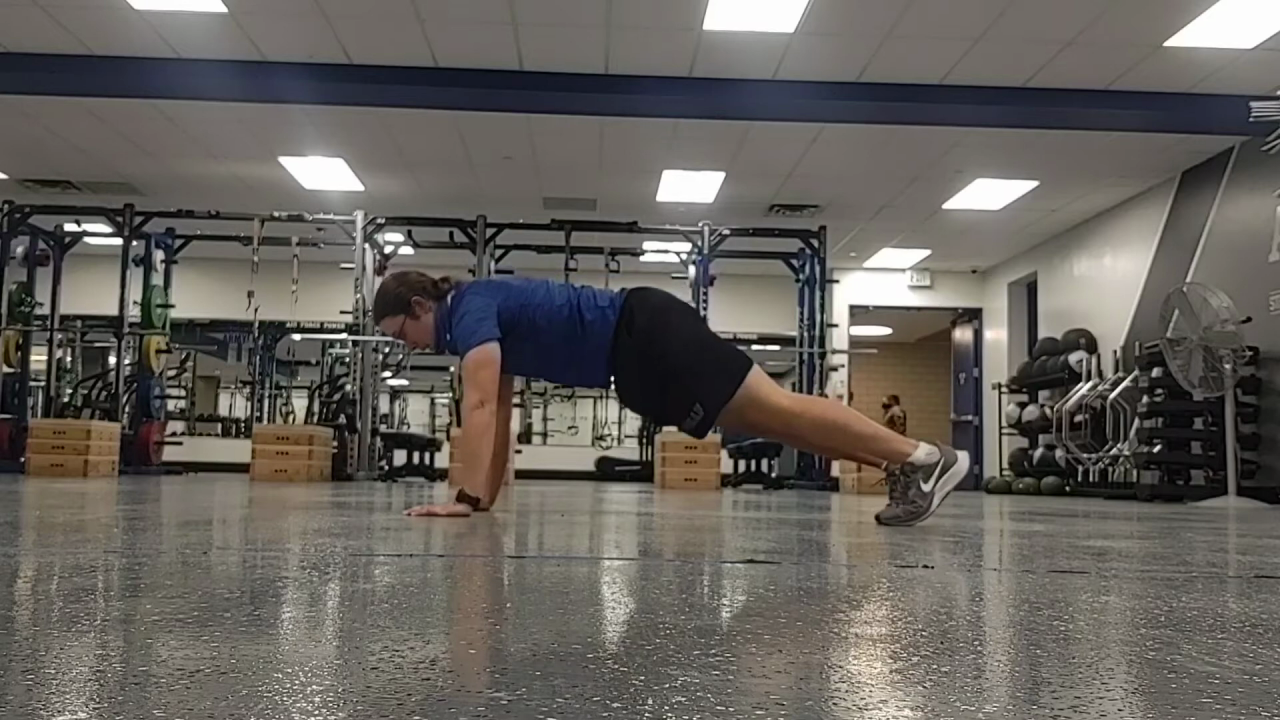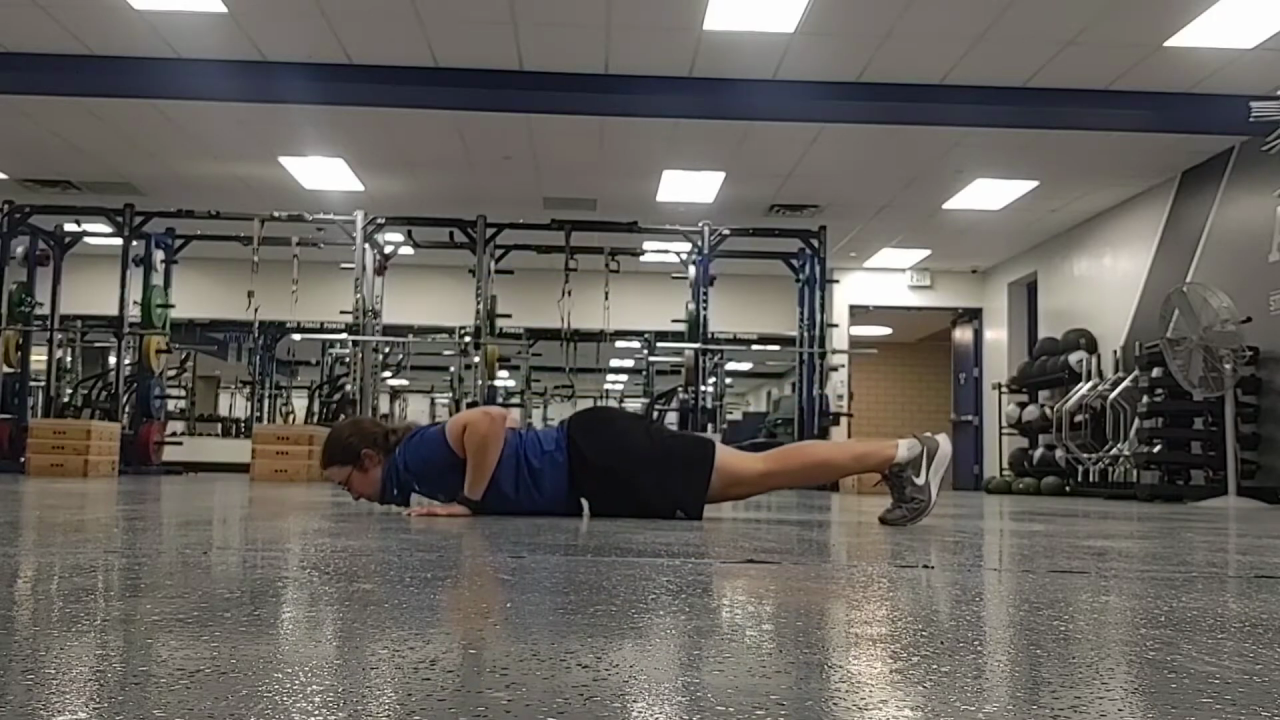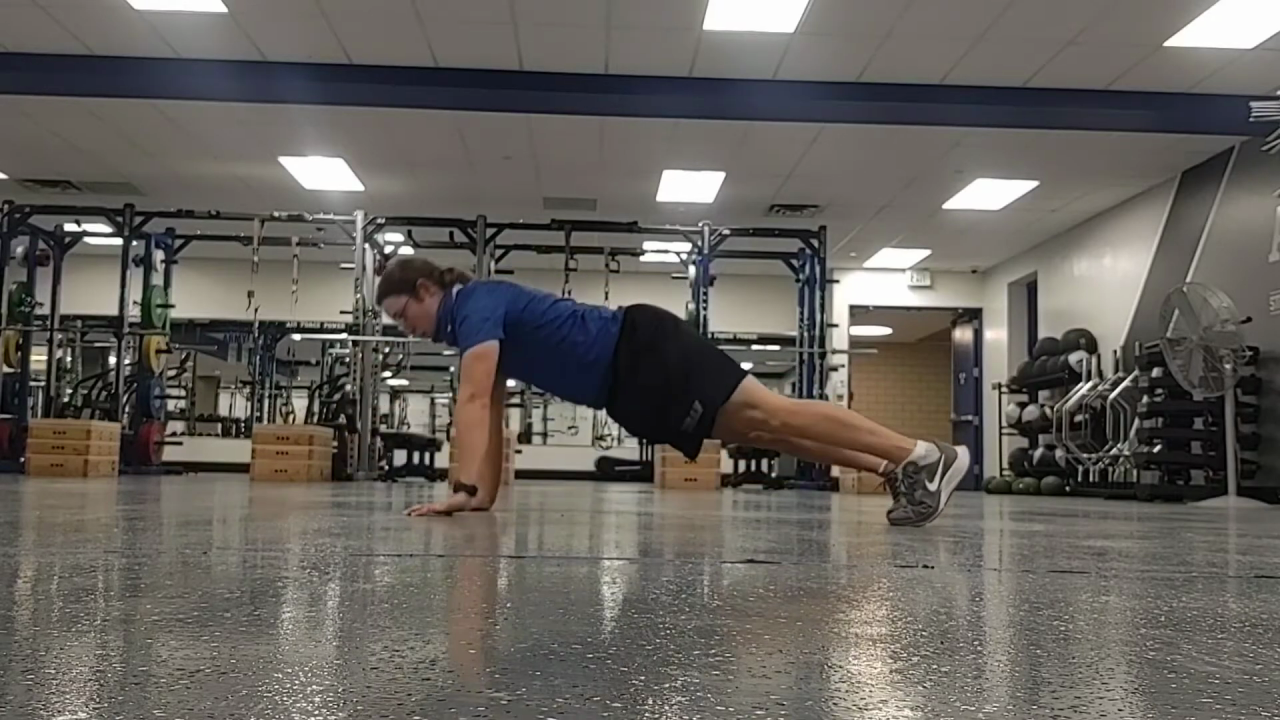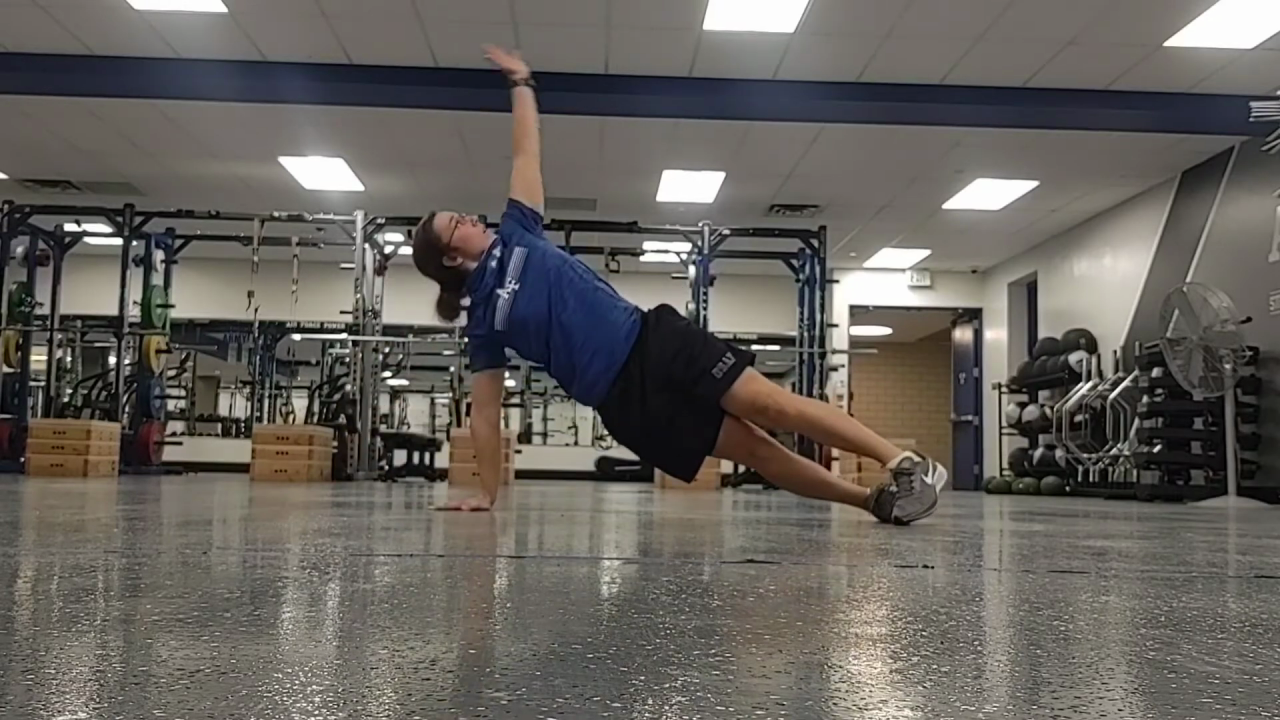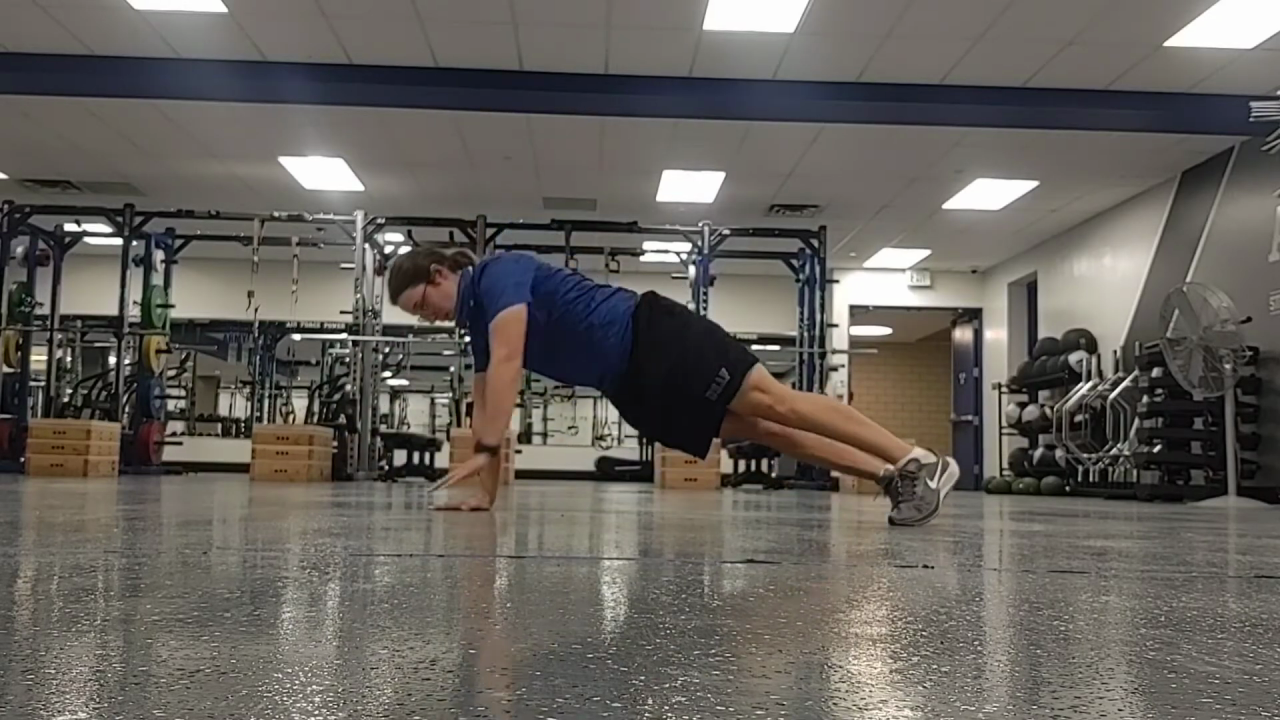
dt=1s
person 1, frame 1
left shoulder: (471, 309)
right shoulder: (480, 316)
left elbow: (479, 406)
right elbow: (498, 413)
left wrist: (467, 498)
right wrist: (488, 497)
left hip: (646, 334)
right hip: (638, 353)
left knee: (774, 408)
right knee: (763, 423)
left ankle: (923, 458)
right ankle: (910, 463)
person 1, frame 2
left shoulder: (415, 456)
right shoulder: (420, 457)
left elbow: (488, 419)
left wrist: (469, 501)
right wrist: (473, 500)
left hip: (596, 457)
right hip: (589, 456)
left knee: (757, 471)
right knee: (752, 471)
left ankle: (908, 453)
right ankle: (902, 455)
person 1, frame 3
left shoulder: (474, 304)
right shoulder: (471, 324)
left elbow: (475, 402)
right elbow: (495, 412)
left wrist: (465, 487)
right wrist: (487, 493)
left hip: (642, 347)
right hip: (630, 390)
left knee: (769, 413)
right knee: (762, 435)
left ankle: (921, 456)
right ankle: (894, 470)
person 1, frame 4
left shoulder: (515, 238)
right shoulder: (483, 325)
left elbow: (527, 149)
right elbow: (485, 411)
left wrist: (520, 82)
right wrist: (487, 494)
left hip: (654, 342)
right hip: (625, 402)
left knee: (770, 405)
right knee: (755, 450)
left ankle: (903, 464)
right ankle: (875, 499)
person 1, frame 5
left shoulder: (499, 273)
right shoulder: (476, 324)
left elbow: (509, 362)
right elbow: (484, 406)
left wrist: (485, 450)
right wrist: (486, 492)
left hip: (653, 334)
right hip: (632, 388)
left knee: (773, 402)
right knee: (759, 429)
left ankle: (917, 461)
right ankle: (888, 473)
